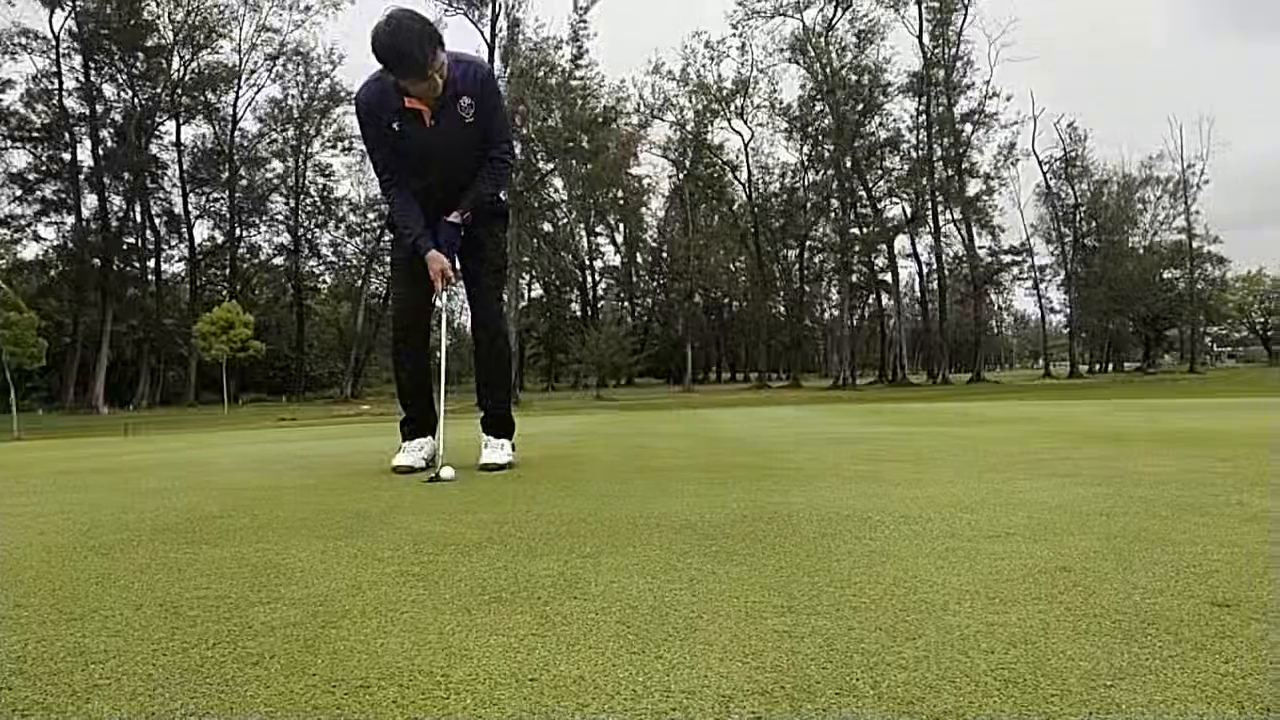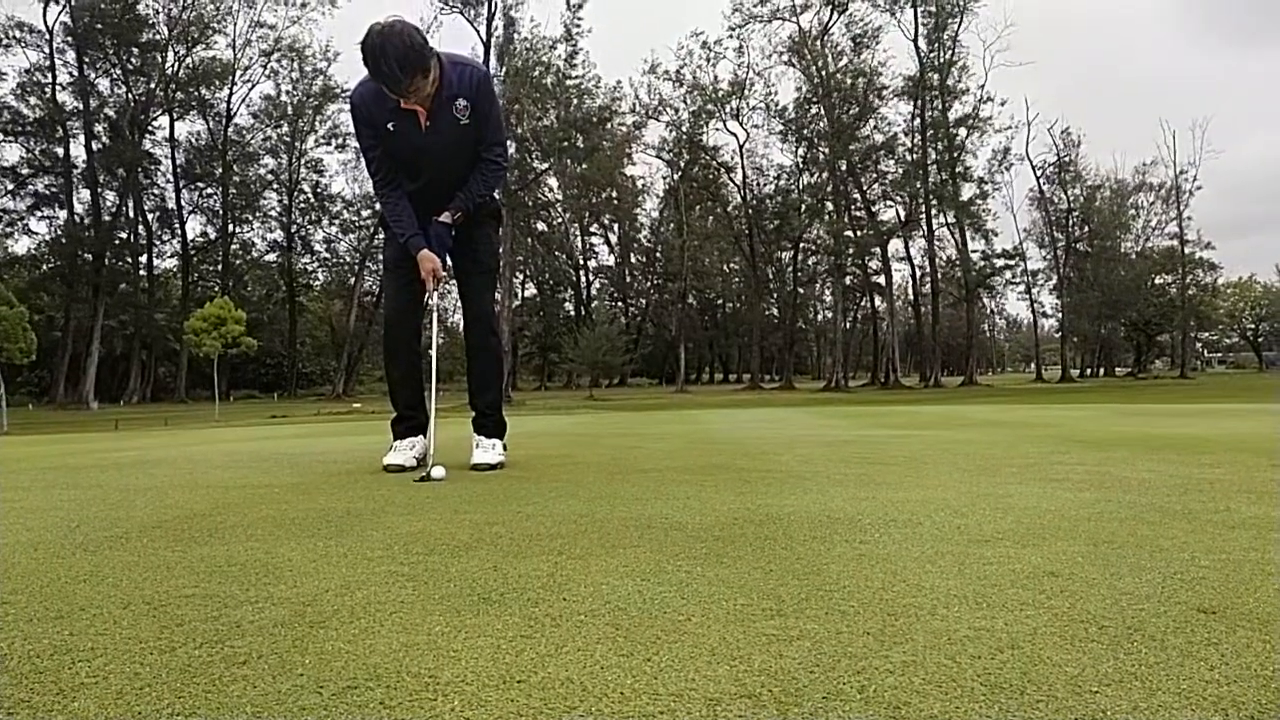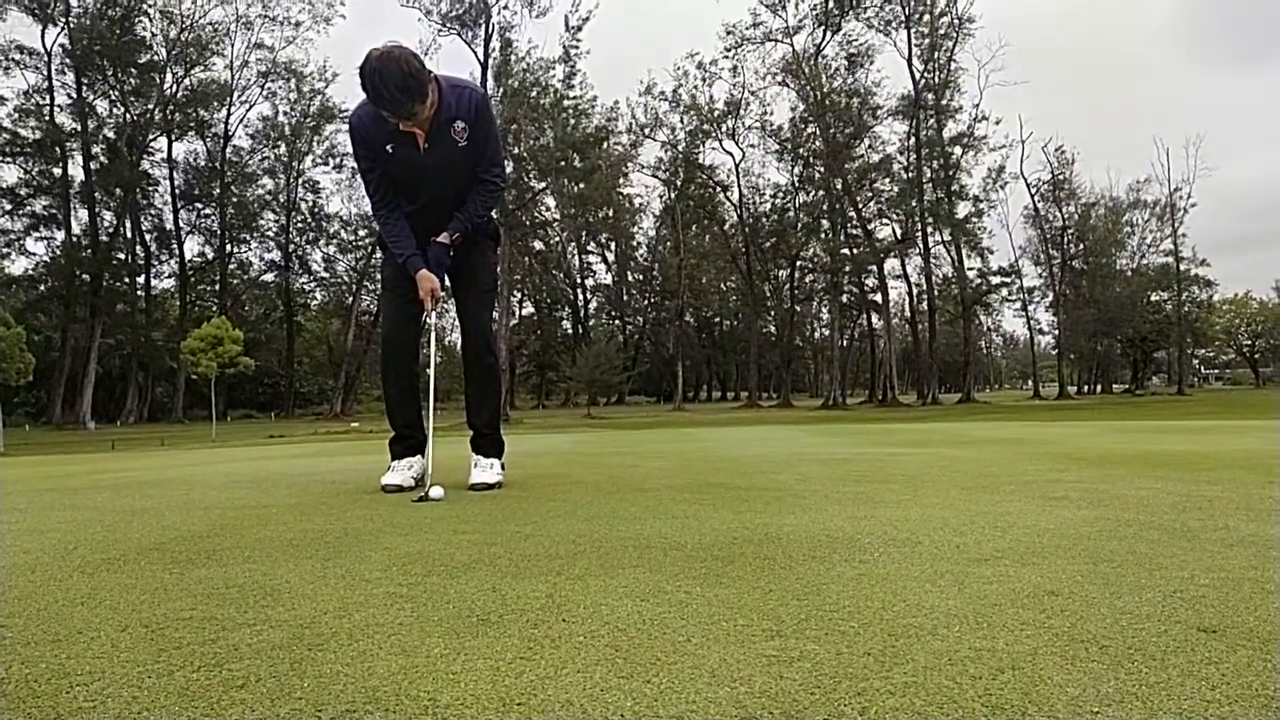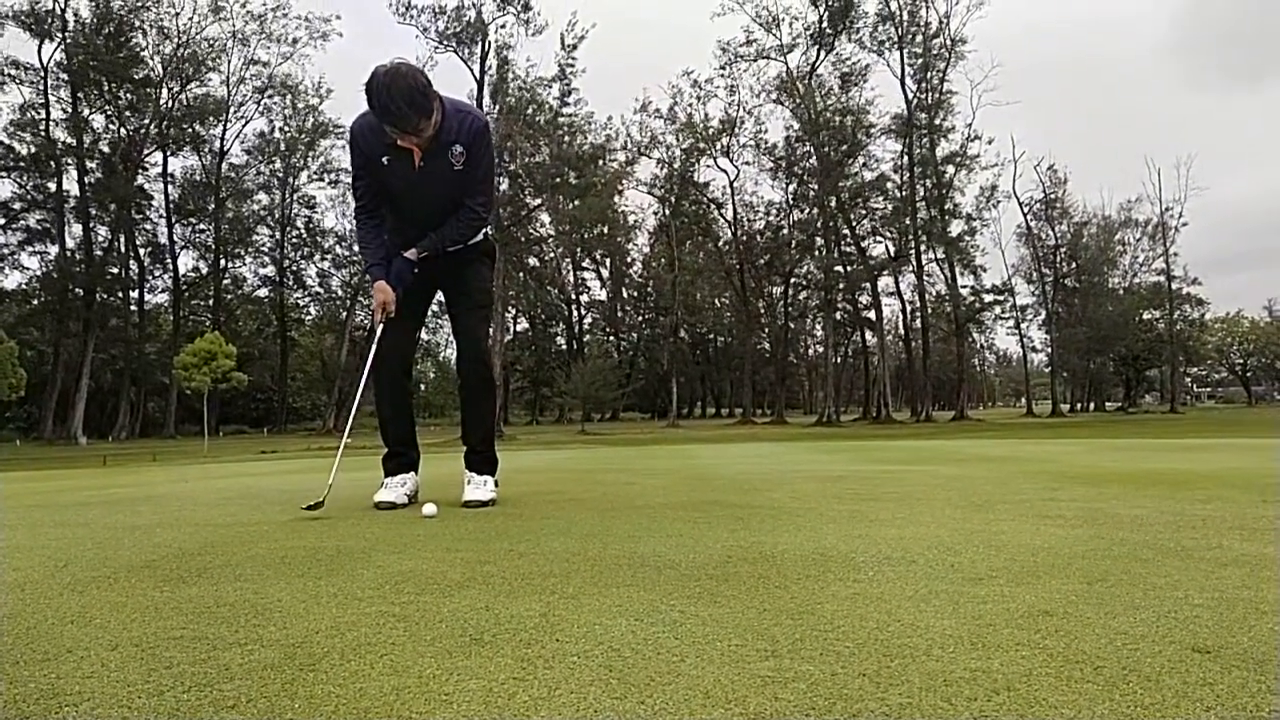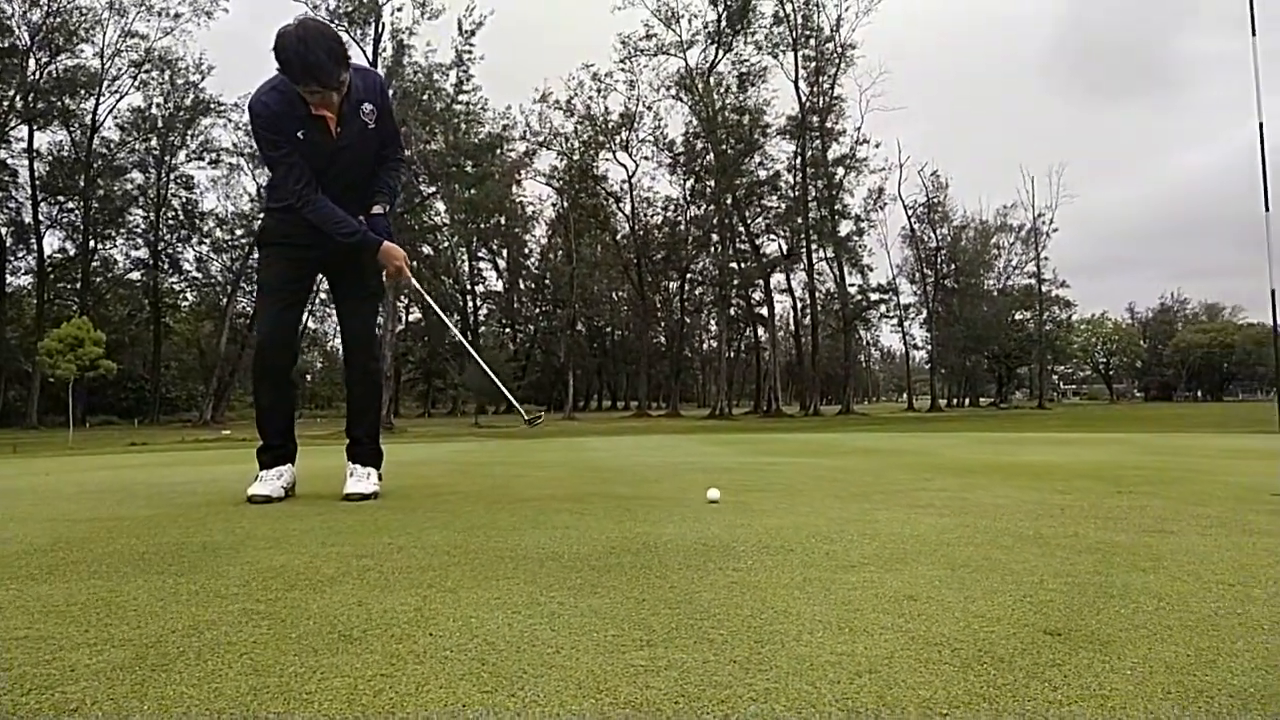
dt=1s
person 1, frame 1
left shoulder: (477, 76)
right shoulder: (372, 100)
left elbow: (501, 157)
right elbow: (392, 184)
left wrist: (460, 215)
right wrist: (426, 248)
left hip: (478, 210)
right hip: (415, 218)
left knee: (488, 315)
right knee: (407, 320)
left ankle: (498, 432)
right ankle: (418, 434)
person 1, frame 2
left shoulder: (473, 79)
right shoulder: (365, 100)
left elbow: (495, 158)
right elbow: (385, 184)
left wrist: (452, 216)
right wrist: (417, 246)
left hip: (471, 211)
right hip: (407, 218)
left knee: (481, 315)
right knee: (398, 318)
left ankle: (489, 432)
right ankle: (409, 433)
person 1, frame 3
left shoulder: (470, 101)
right shoulder: (364, 123)
left elbow: (493, 179)
right elbow: (384, 205)
left wrist: (450, 236)
right wrist: (416, 267)
left hip: (469, 232)
right hip: (405, 239)
left knee: (478, 335)
right knee: (396, 339)
left ankle: (488, 452)
right ankle: (407, 452)
person 1, frame 4
left shoulder: (471, 126)
right shoulder: (365, 134)
left elbow: (477, 210)
right elbow: (367, 213)
left wrist: (418, 254)
right wrist: (378, 275)
left hip: (463, 252)
right hip: (399, 256)
left knee: (474, 353)
right knee: (389, 355)
left ankle: (481, 469)
right ankle: (401, 469)
person 1, frame 5
left shoulder: (371, 86)
right shoulder: (267, 106)
left elbow: (392, 156)
right elbow: (303, 195)
left wrist: (378, 213)
right wrist: (374, 246)
left hip: (360, 231)
right hip: (291, 234)
left knee: (361, 343)
right knee: (272, 343)
left ankle: (364, 462)
right ankle: (277, 462)
